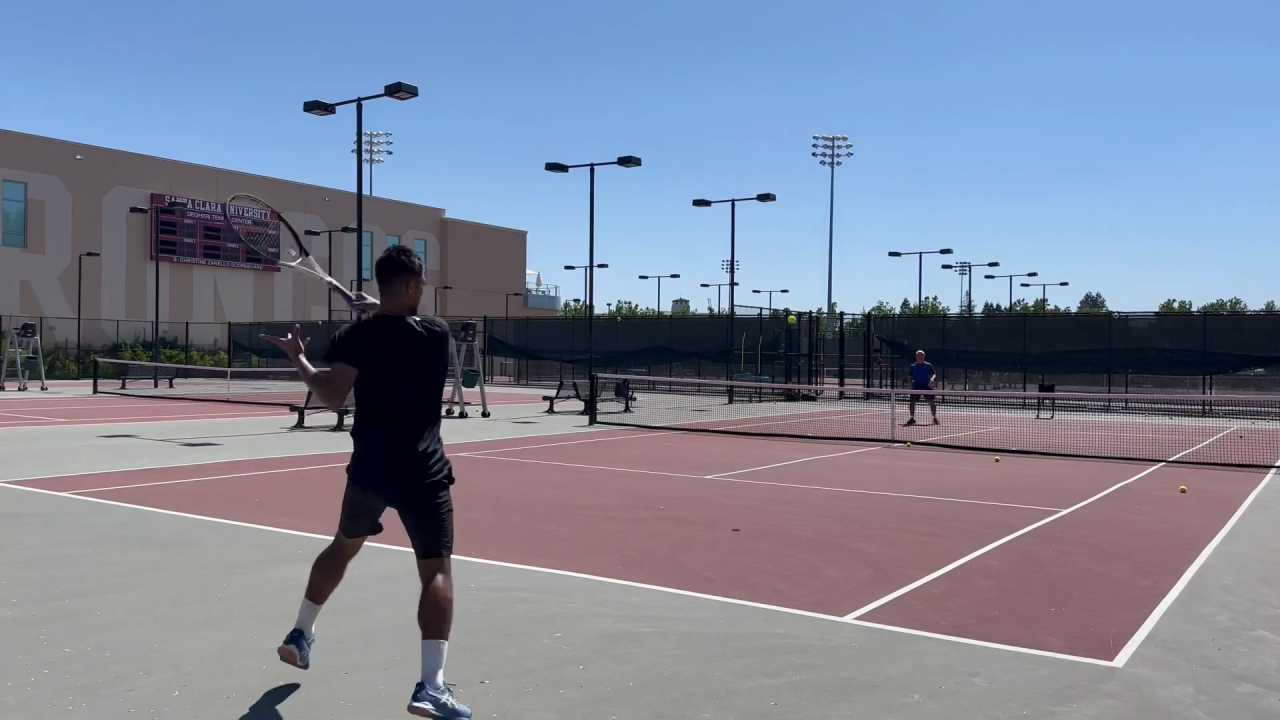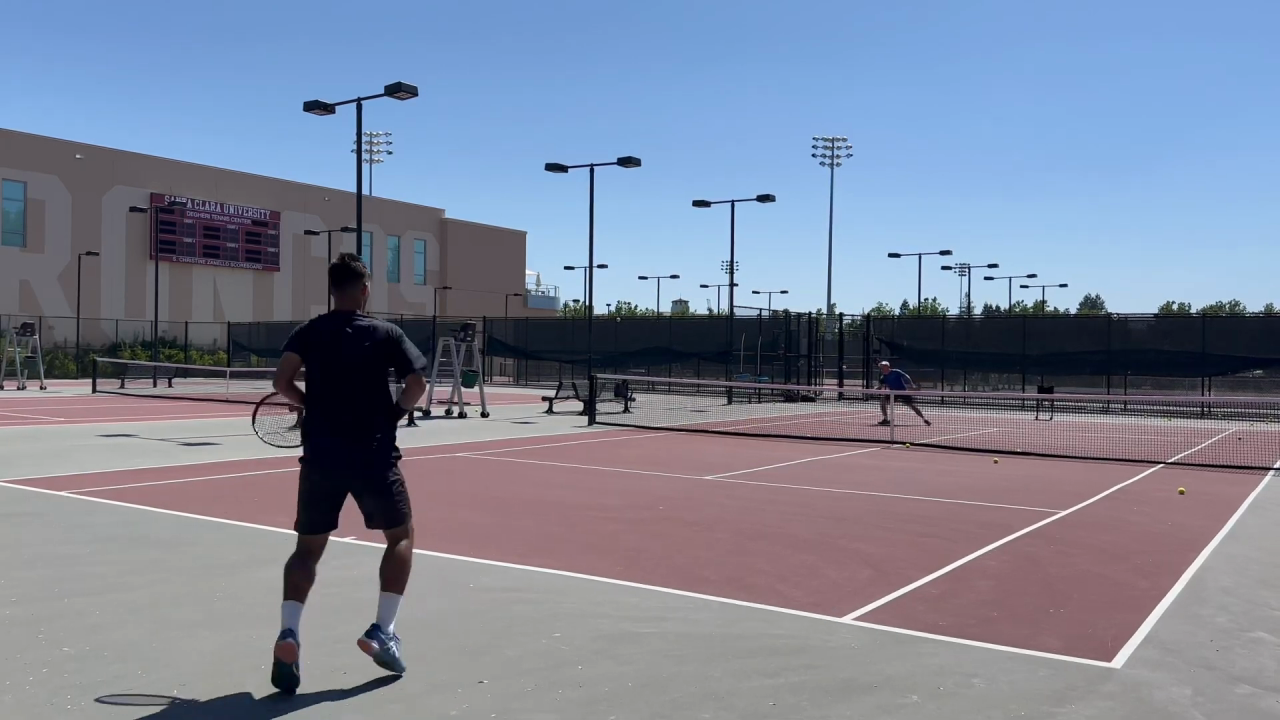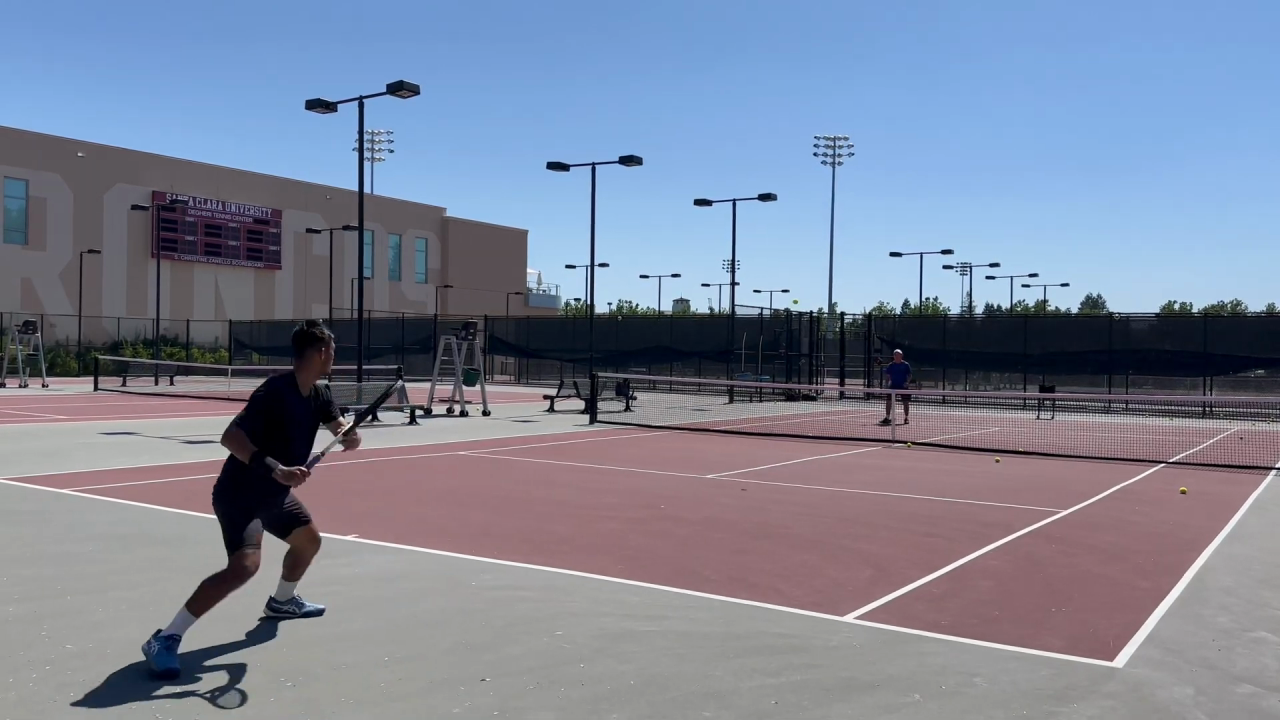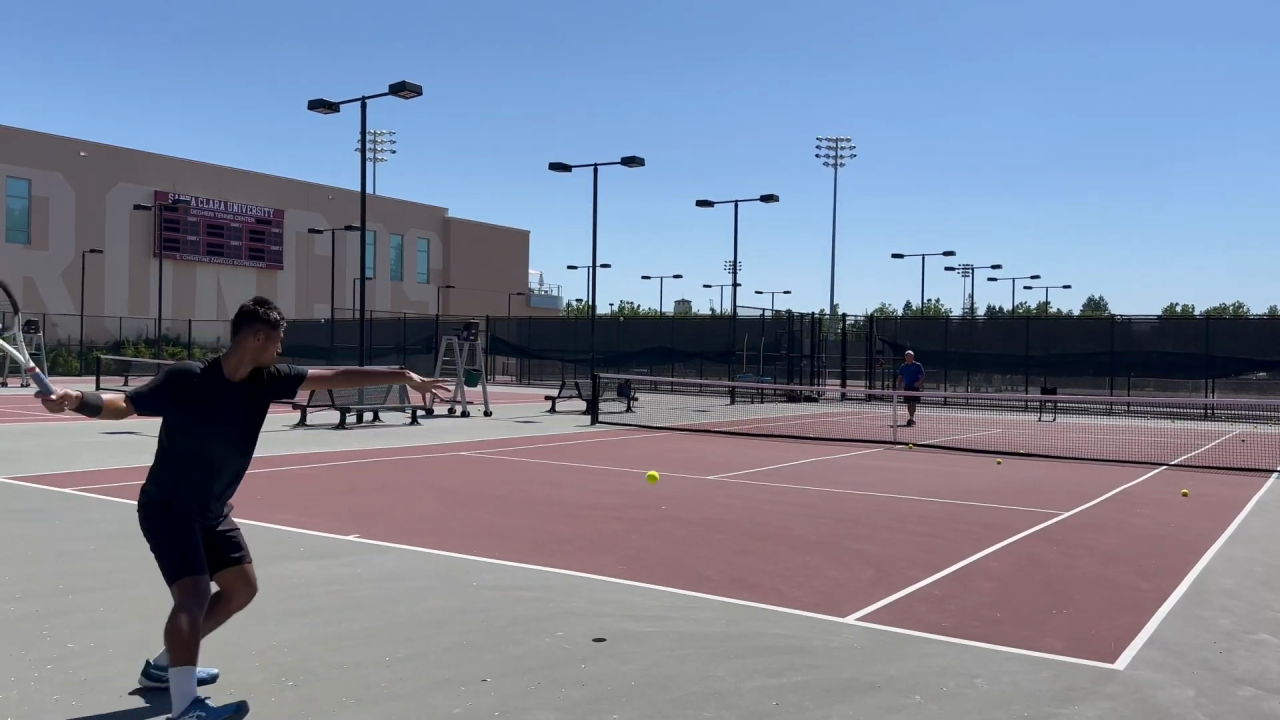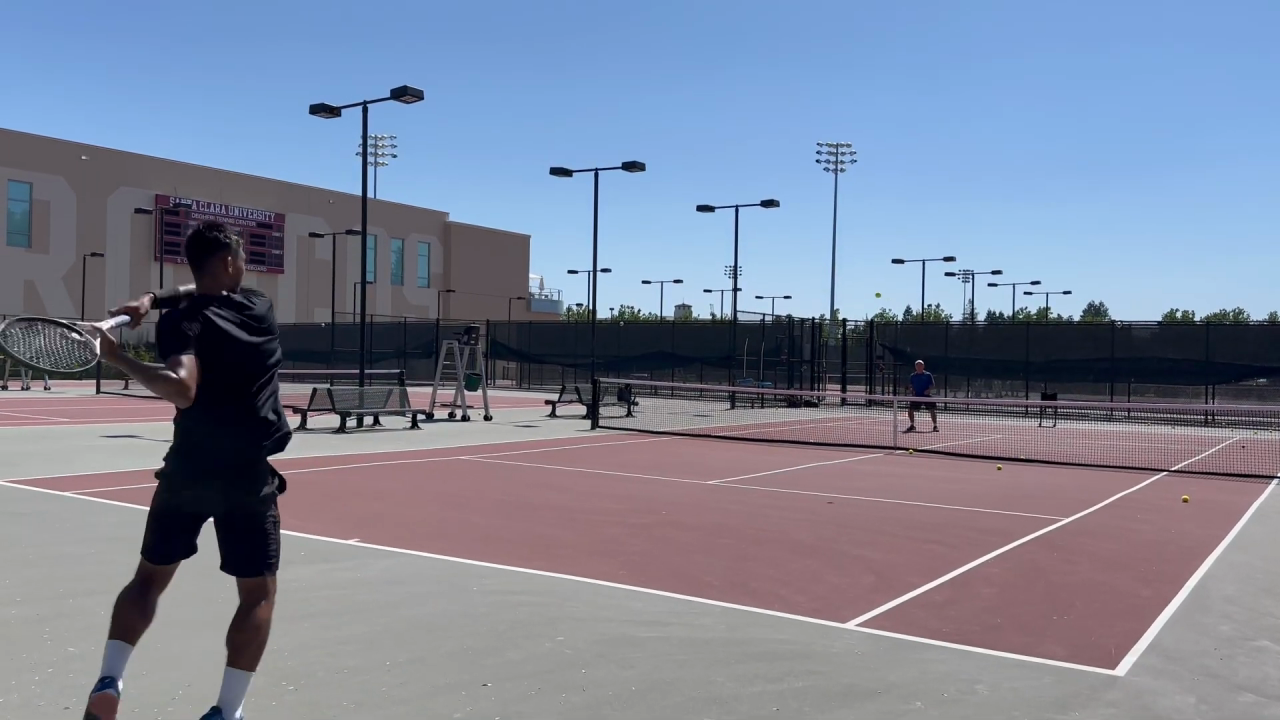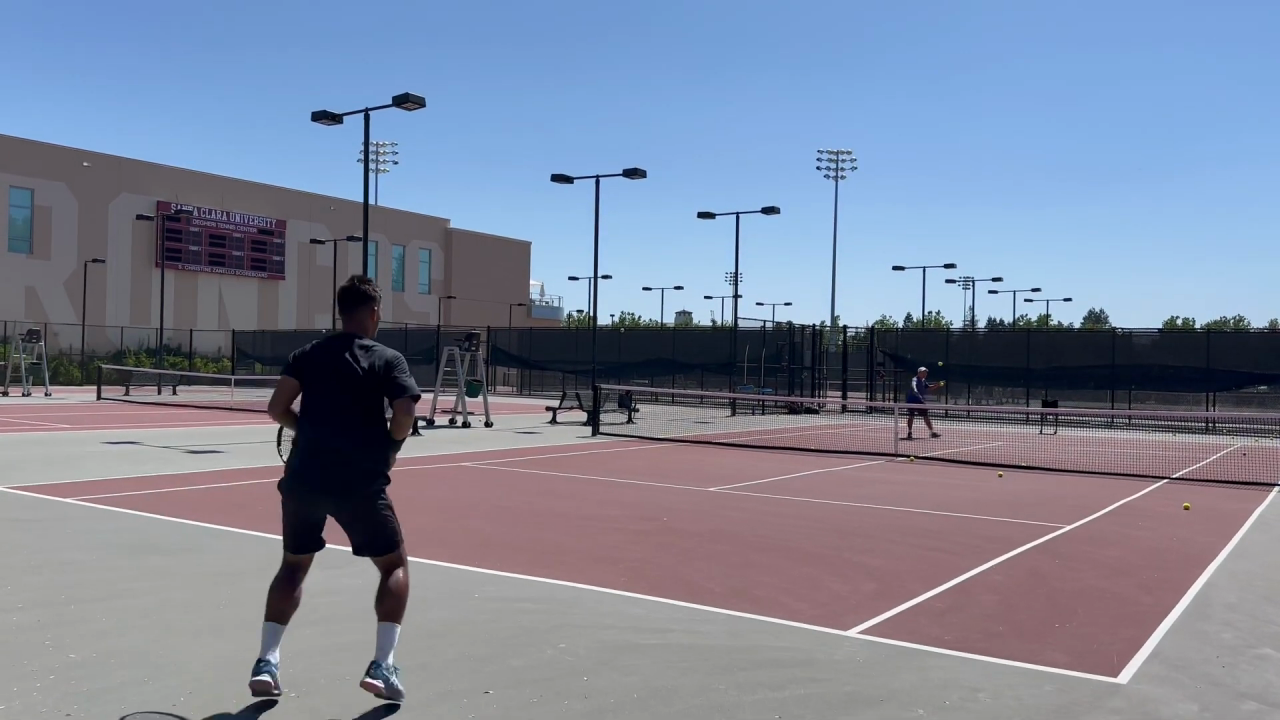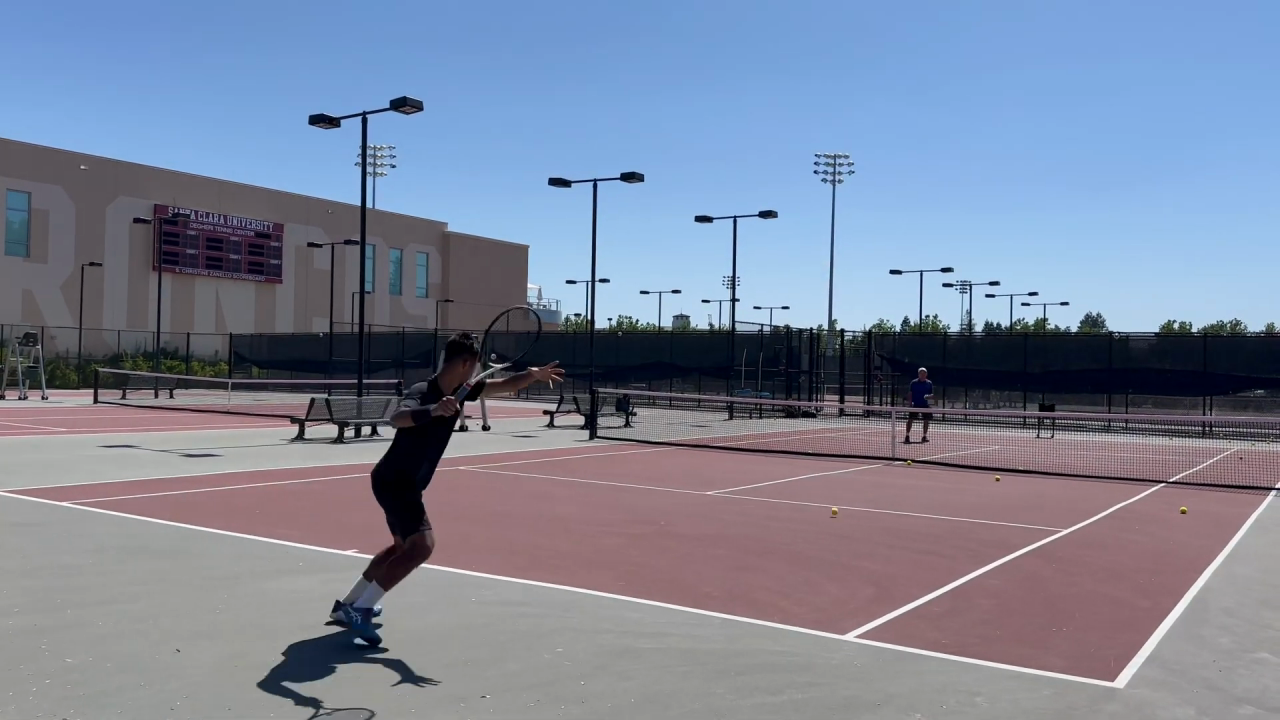
dt=0.7s
person 1, frame 1
left shoulder: (357, 335)
right shoulder: (437, 332)
left elbow: (331, 394)
left wrist: (297, 358)
left hip: (369, 472)
right hip: (425, 475)
left knee: (342, 547)
right knee: (436, 572)
left ankle: (300, 638)
person 1, frame 2
left shoulder: (308, 333)
right shoulder: (387, 333)
left elbow: (282, 379)
right elbow: (417, 382)
left wrist: (311, 405)
right wrist: (392, 417)
left hip: (321, 457)
right hip: (375, 457)
left knee: (308, 549)
right knee: (401, 537)
left ankle: (289, 638)
right ankle: (381, 632)
person 1, frame 3
left shoulder: (319, 394)
right shoulder: (272, 393)
left elbow: (339, 425)
right elbow: (230, 438)
left wrist: (349, 436)
right wrist: (274, 469)
left hip: (275, 494)
right hip: (238, 495)
left knee: (308, 540)
right knee: (245, 565)
left ankle: (283, 600)
right ankle: (164, 639)
person 1, frame 4
left shoulder: (266, 379)
right shoulder: (184, 378)
left elbow: (334, 377)
right elbow: (124, 405)
left wrist: (401, 375)
right wrist: (76, 400)
left hip: (211, 509)
right hip: (165, 508)
left knee: (243, 587)
right knee: (194, 591)
left ankle: (164, 666)
person 1, frame 5
left shoulder: (182, 317)
right shoulder: (259, 307)
left elbow: (181, 392)
left wrist: (120, 359)
right wrist: (153, 300)
left hip: (186, 473)
right hip: (251, 475)
left knee: (149, 579)
right knee: (257, 595)
person 1, frame 6
left shoulder: (307, 355)
right shoulder: (388, 359)
left elbow: (277, 409)
right elbow: (406, 411)
left wrist: (313, 433)
right wrist: (391, 449)
left hip: (303, 480)
right hip: (360, 485)
left knee: (293, 568)
right knee: (394, 566)
left ankle: (266, 664)
right ankle: (381, 666)
person 1, frame 7
left shoulder: (457, 388)
right shoulder: (420, 393)
left elbow: (502, 385)
right elbow: (400, 418)
left wrist: (531, 374)
right wrist: (434, 411)
left hip: (409, 480)
right hip: (393, 481)
left knee: (407, 544)
right knee: (421, 546)
left ankle: (354, 601)
right ankle: (357, 609)
